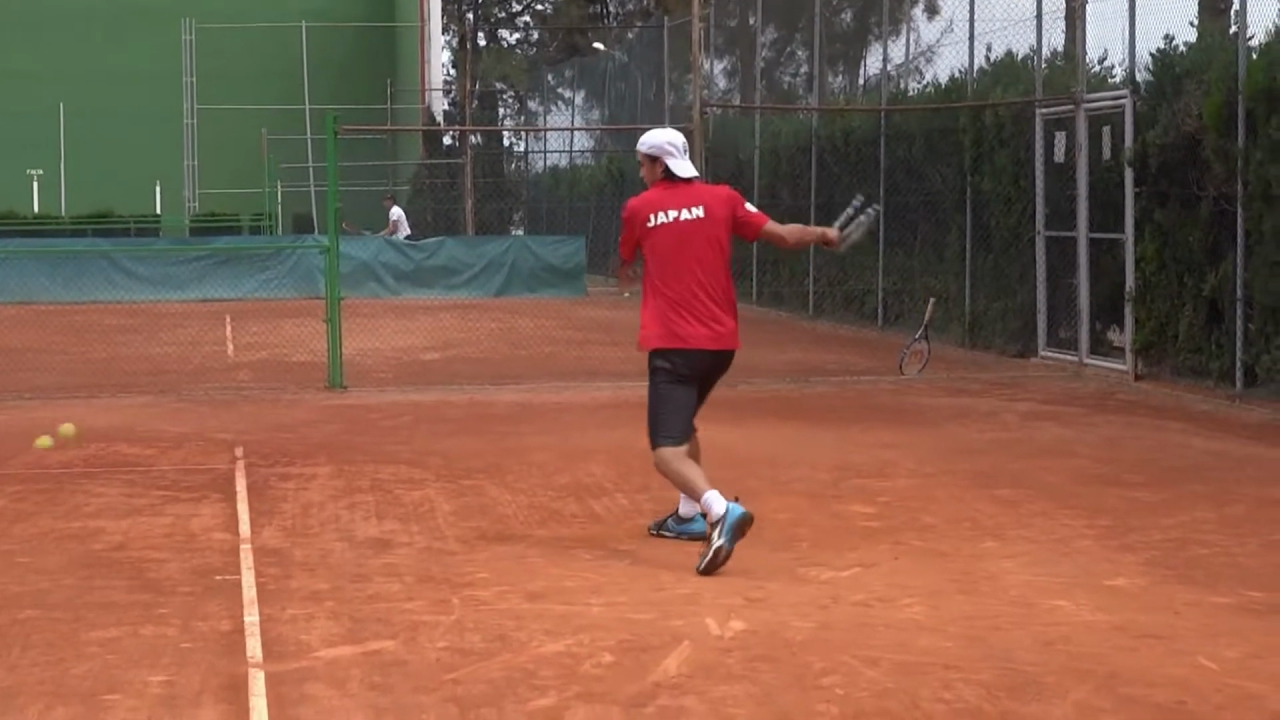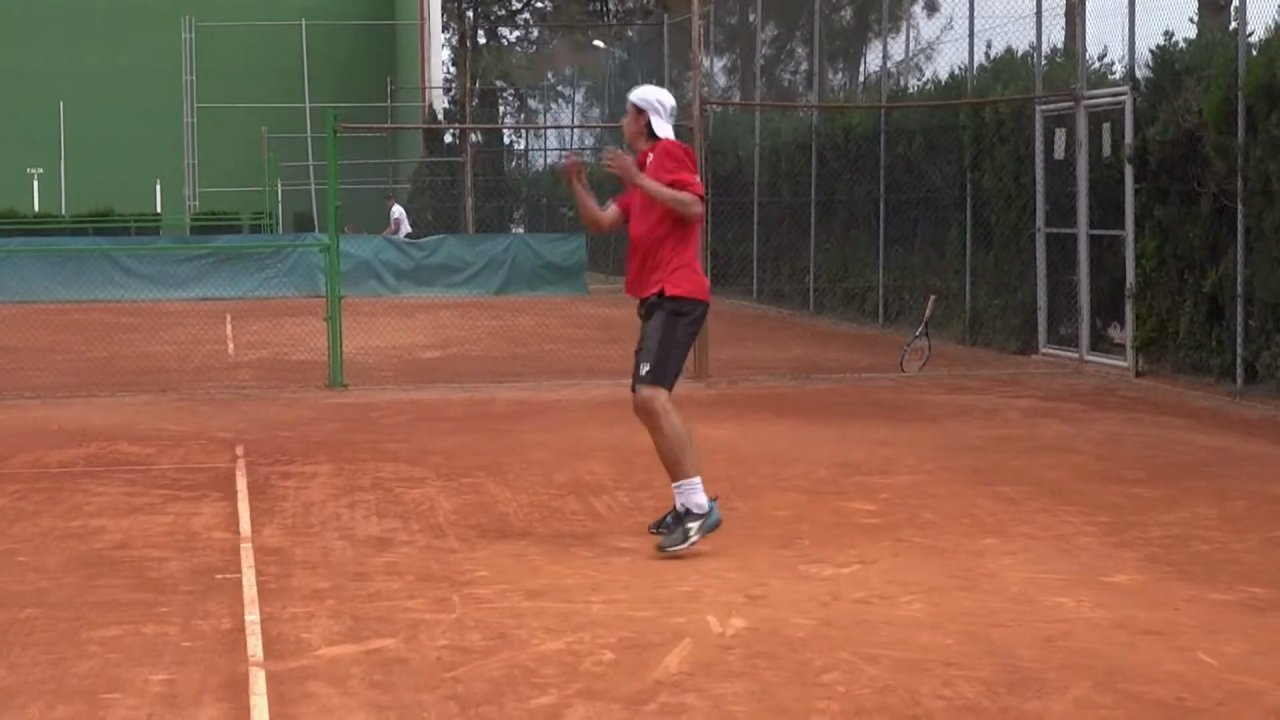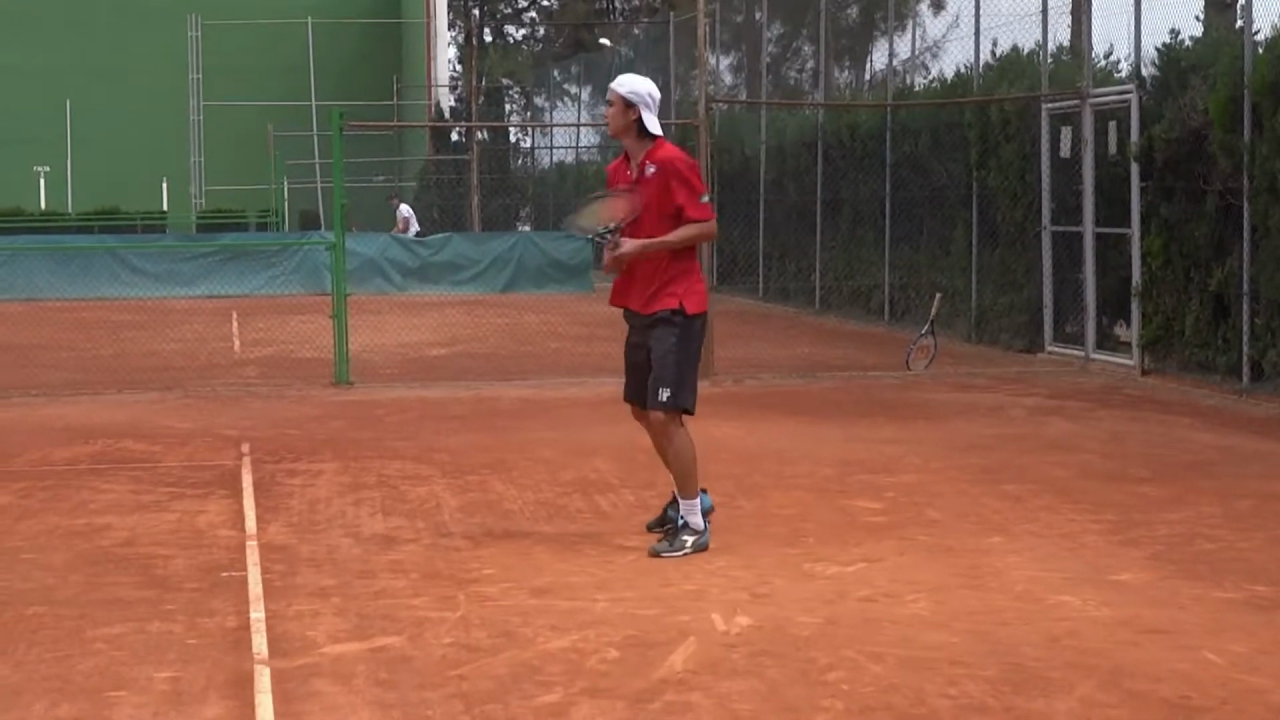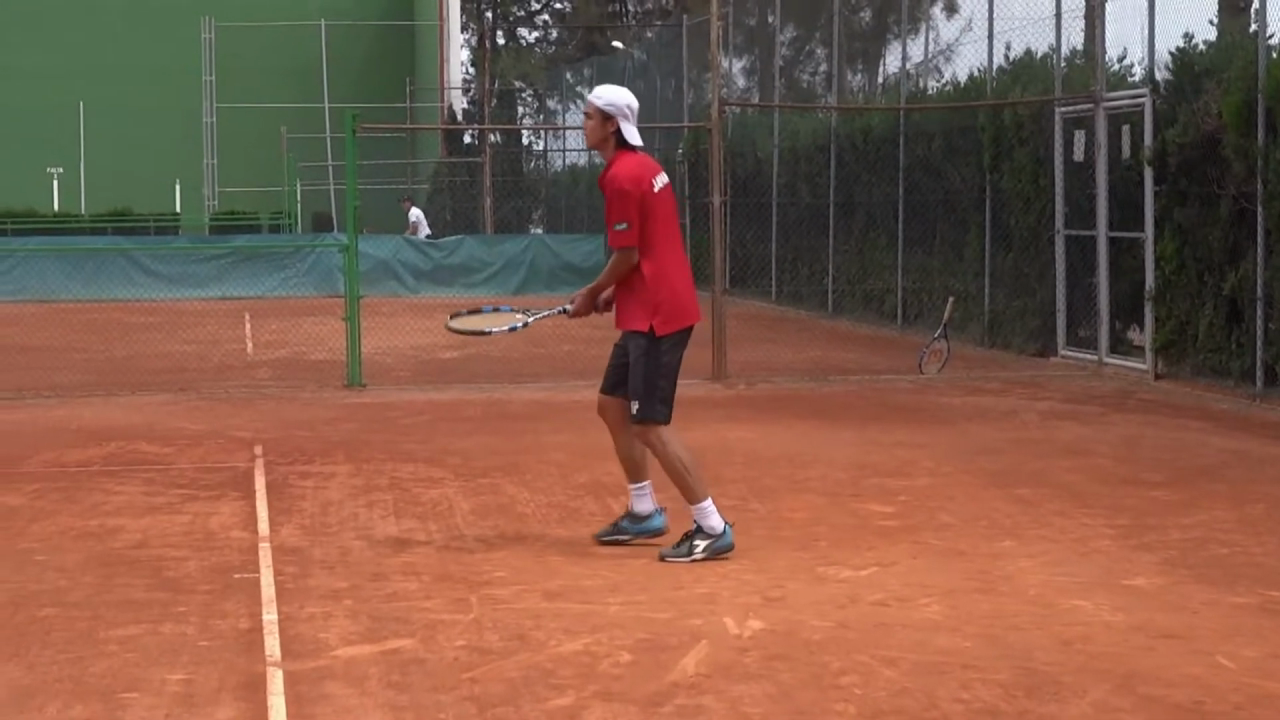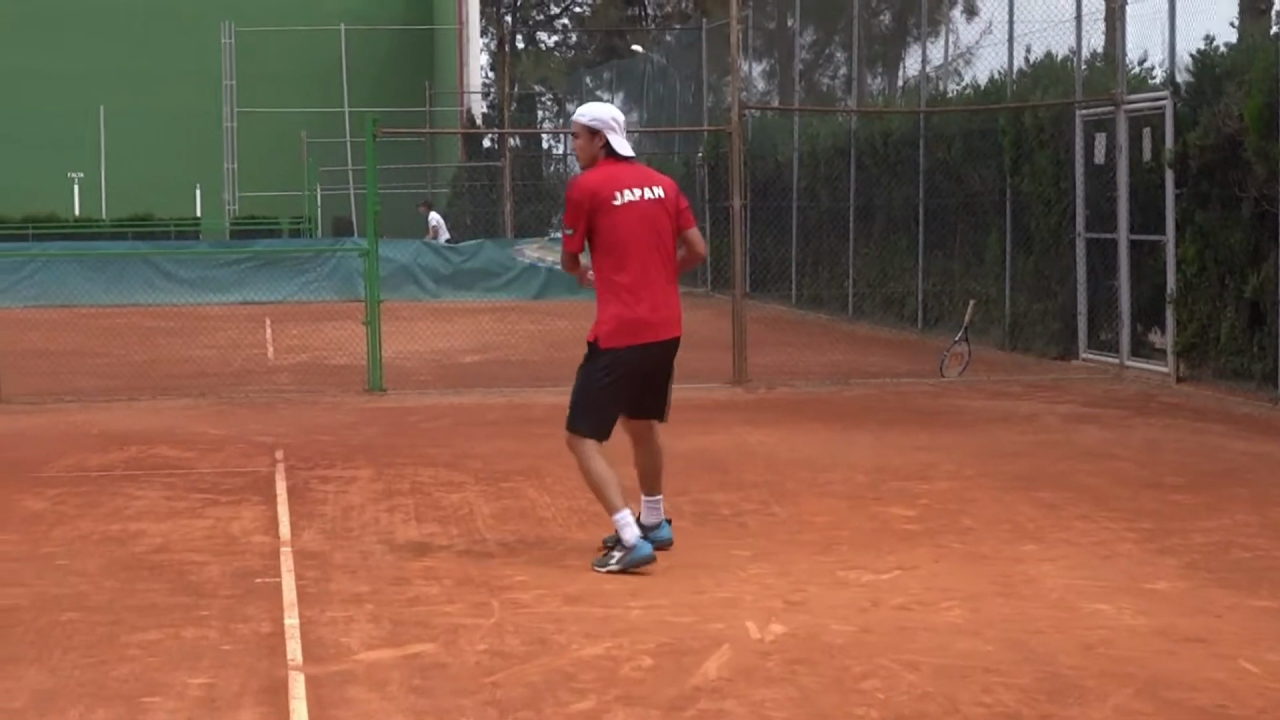
dt=0.5s
person 1, frame 1
left shoulder: (637, 209)
right shoulder: (722, 199)
left elbow: (625, 264)
right elbow: (782, 235)
left wrist: (631, 277)
right wrist: (828, 233)
left hip: (674, 344)
right hip: (722, 341)
left knee: (668, 454)
right knee: (680, 423)
left ankle: (725, 511)
right ankle: (690, 514)
person 1, frame 2
left shoulder: (671, 152)
right shoulder: (640, 168)
left elbow: (694, 210)
right elbow: (604, 223)
left wrist: (637, 179)
right wrist: (576, 183)
left hip: (676, 294)
right hip: (661, 297)
left knee: (652, 395)
right knee: (646, 401)
left ankle: (699, 505)
right ankle: (687, 505)
person 1, frame 3
left shoulder: (672, 161)
right shoulder: (617, 170)
left elbow: (705, 228)
left wrist: (644, 246)
right wrist: (617, 254)
left hip: (676, 306)
right hip: (640, 307)
left knee: (666, 415)
right knee: (643, 410)
left ankle: (694, 524)
right ankle: (687, 498)
person 1, frame 4
left shoulder: (621, 177)
right shoulder: (643, 166)
left elbow: (627, 257)
left wrist: (591, 292)
right wrist: (614, 292)
left hip: (656, 316)
right hip: (647, 312)
left knee: (650, 426)
right knee: (612, 405)
left ankle: (713, 528)
right ankle: (643, 511)
person 1, frame 5
left shoulder: (585, 187)
right shoulder: (662, 184)
left elbow: (570, 258)
right elbow: (697, 250)
left wrist: (585, 271)
left hip: (619, 332)
right hip: (666, 327)
left knee: (581, 437)
right knee: (641, 424)
left ankle: (632, 541)
right ankle: (653, 522)
